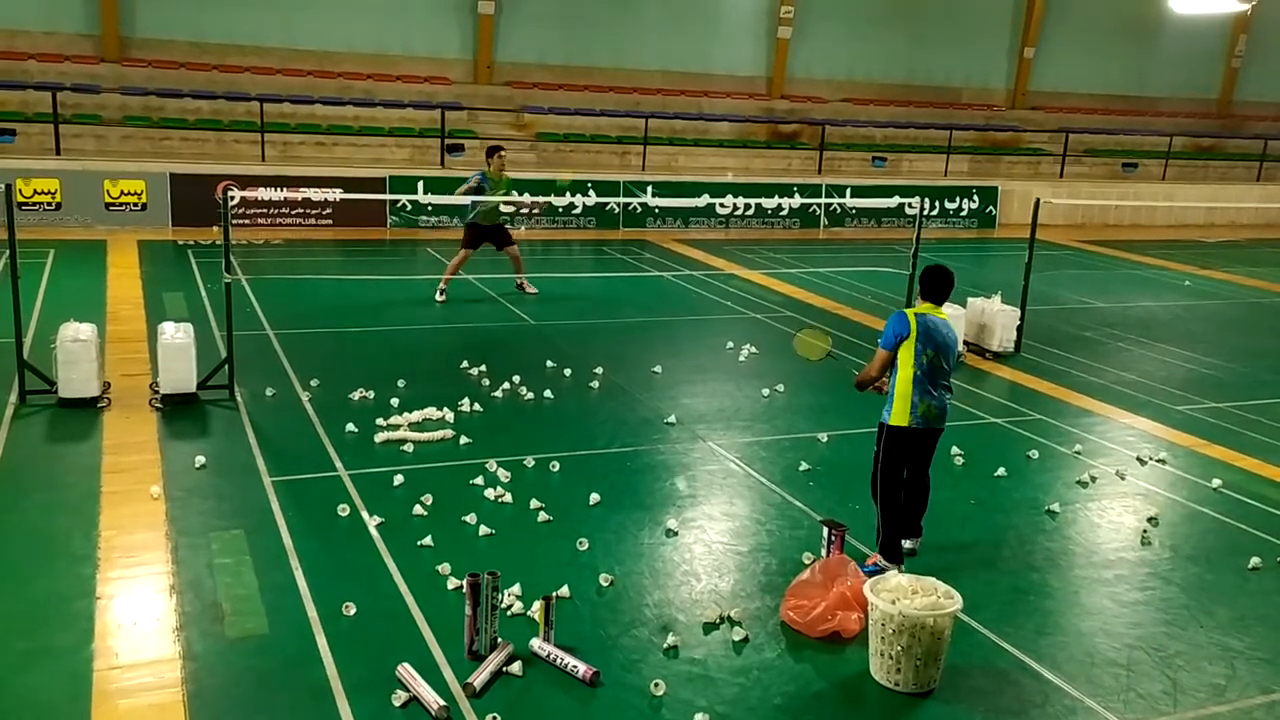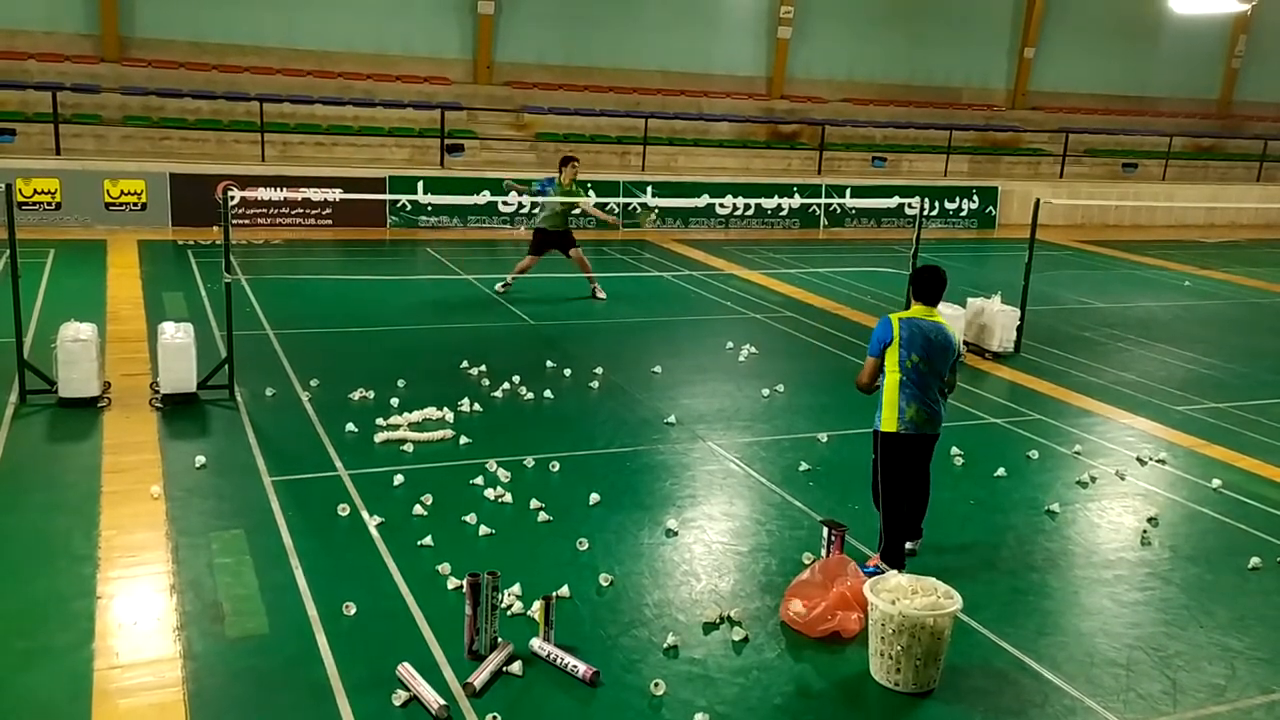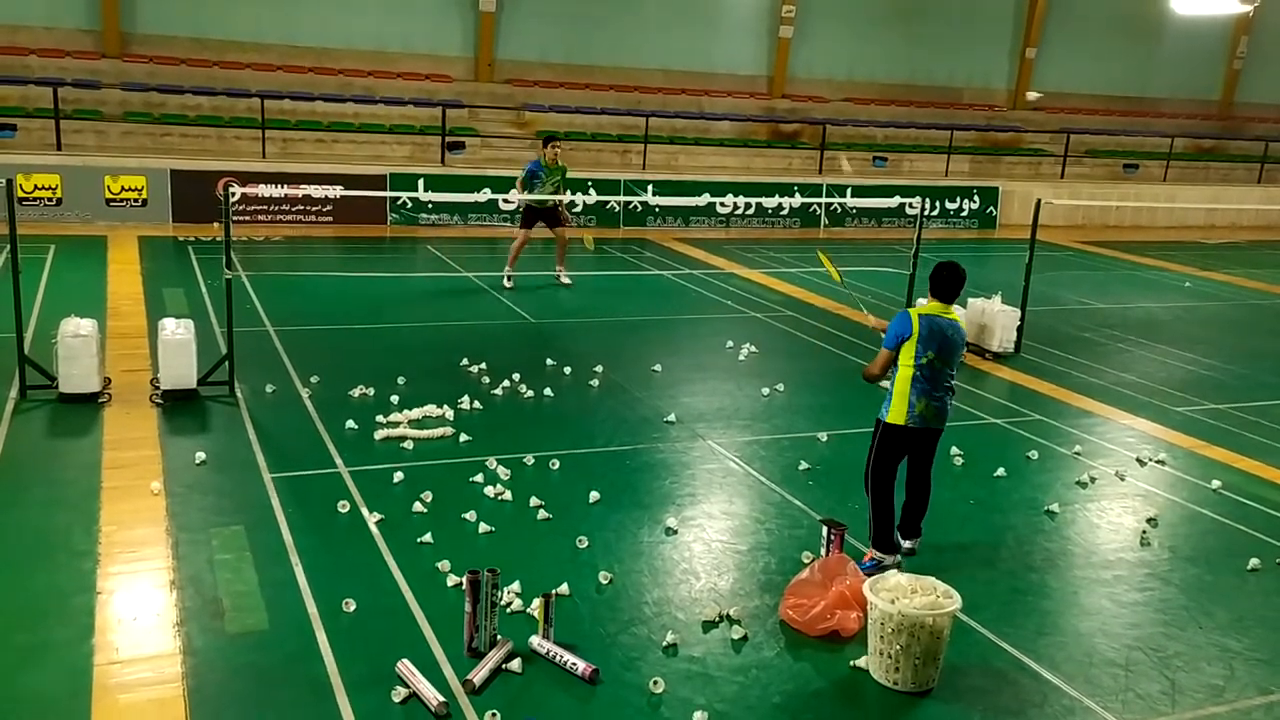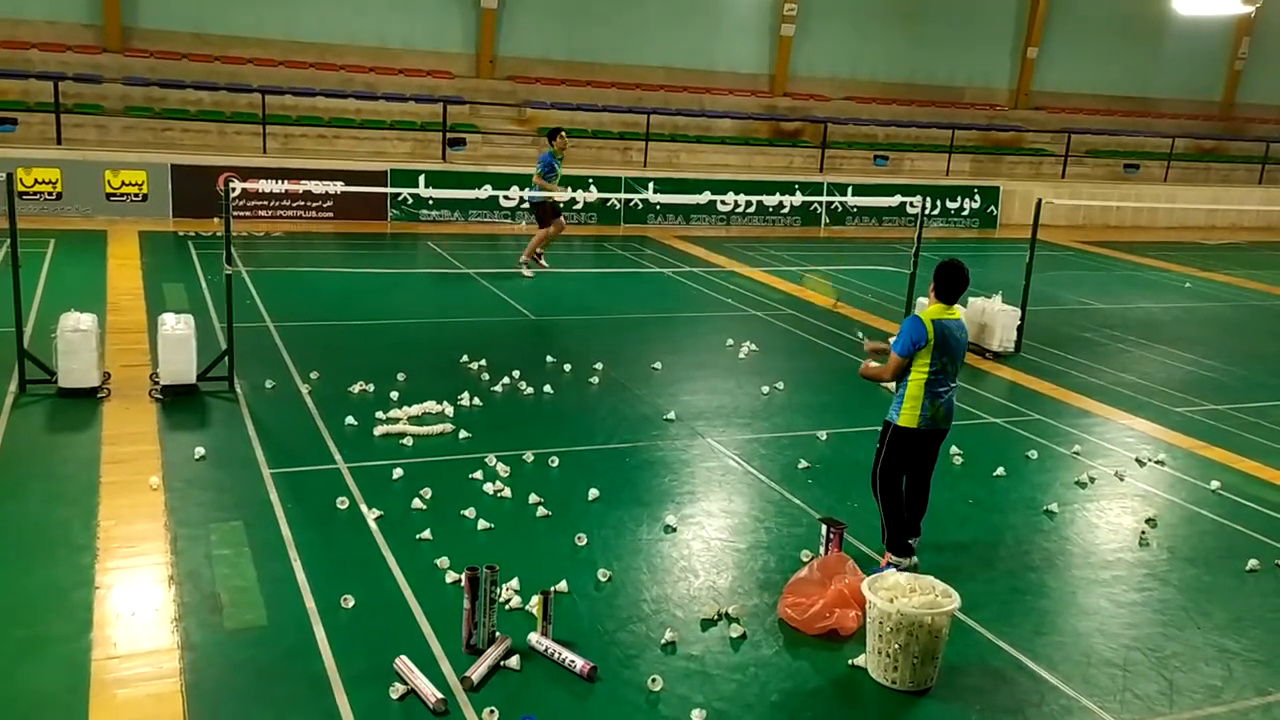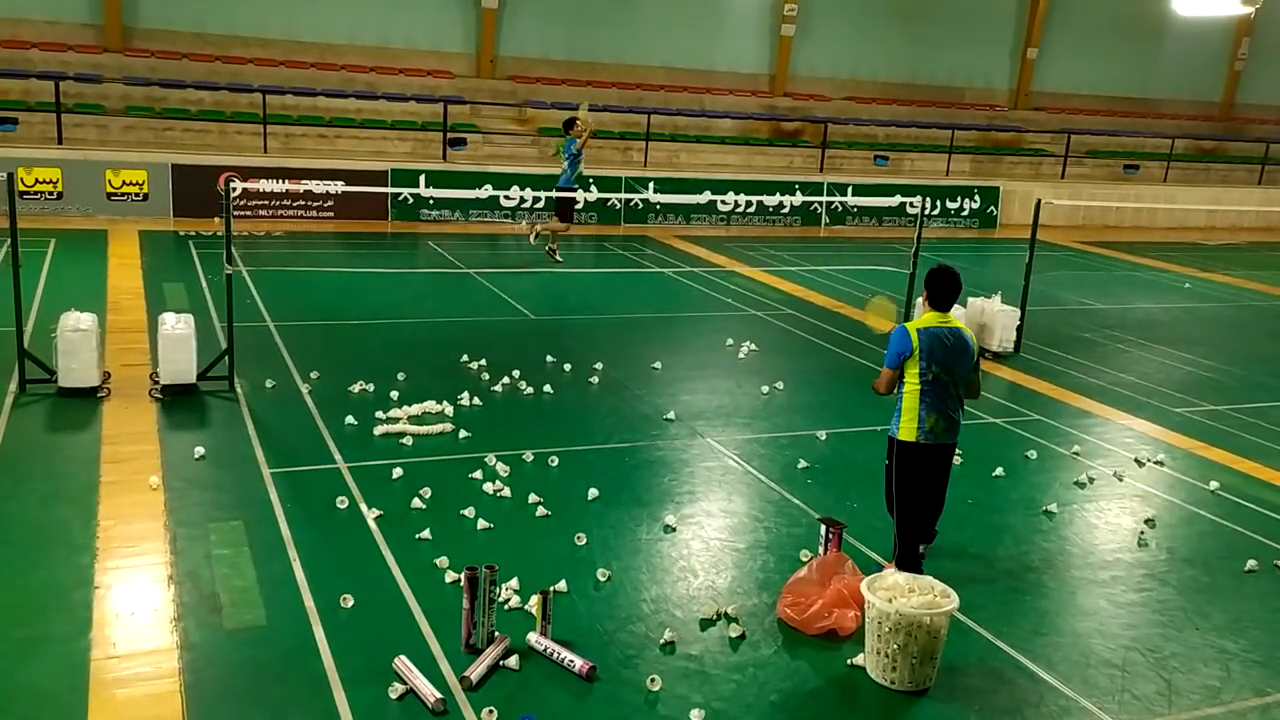
dt=0.4s
person 1, frame 1
left shoulder: (903, 319)
right shoulder: (950, 332)
left elbow: (874, 372)
left wrist: (860, 382)
left hip: (902, 417)
right hip: (935, 418)
left knee: (887, 484)
right knee: (918, 475)
left ankle: (889, 557)
right ankle: (910, 535)
person 1, frame 2
left shoulder: (891, 324)
right shoulder: (949, 336)
left elbow: (866, 379)
left wrist: (865, 386)
left hip: (896, 423)
right hip: (930, 423)
left knee: (888, 490)
right knee: (918, 480)
left ankle: (891, 561)
right ankle: (911, 537)
person 1, frame 3
left shoulder: (908, 318)
right shoulder: (958, 330)
left elbow: (878, 370)
left wrist: (867, 372)
right wrist: (890, 331)
left hip: (901, 415)
right hip: (936, 417)
left knee: (879, 479)
right knee: (920, 477)
left ankle: (884, 551)
right ankle: (909, 535)
person 1, frame 4
left shoulder: (919, 323)
right shoulder: (959, 326)
left elbow: (890, 373)
left wrist: (868, 369)
right wrist: (886, 347)
left hip: (909, 418)
right hip: (940, 418)
left knee: (885, 480)
right knee: (919, 478)
left ankle: (899, 553)
right ankle: (910, 534)
person 1, frame 5
left shoulder: (907, 334)
right shoulder: (966, 337)
left elbow: (885, 387)
right elbow: (974, 392)
left wrist: (878, 382)
left hip: (911, 432)
right hip: (948, 431)
left knee: (902, 498)
right knee: (934, 491)
left ankle: (907, 568)
right ankle: (922, 539)
